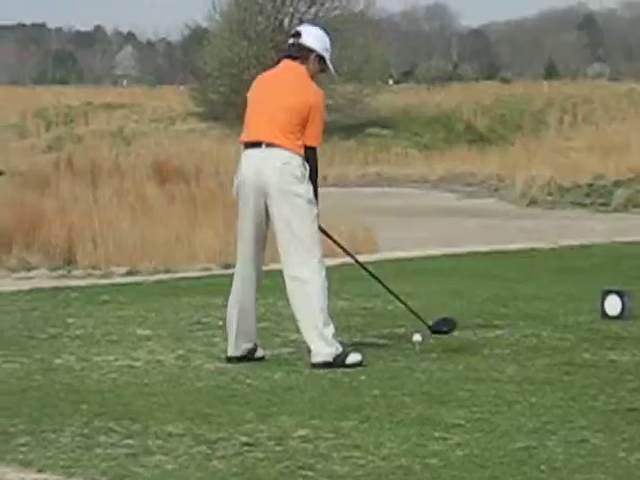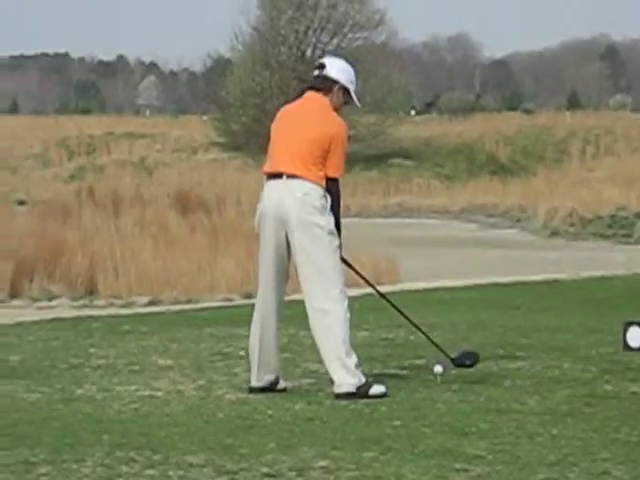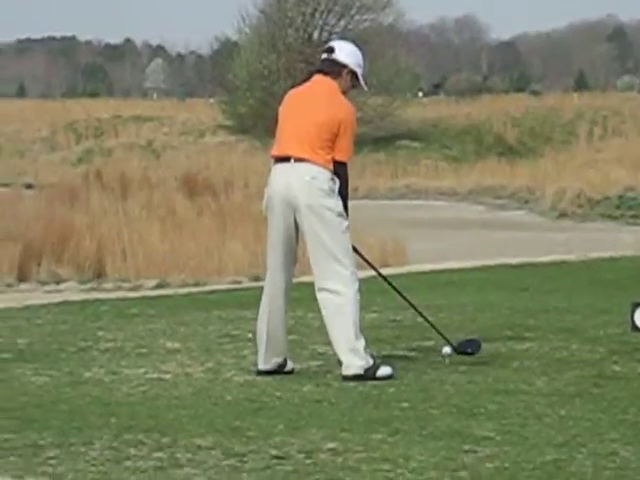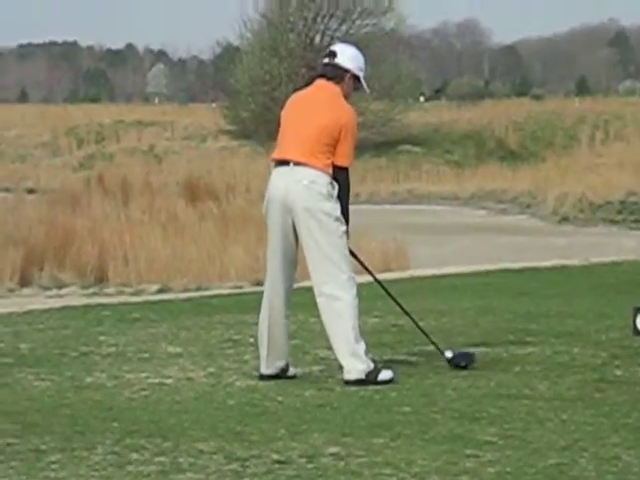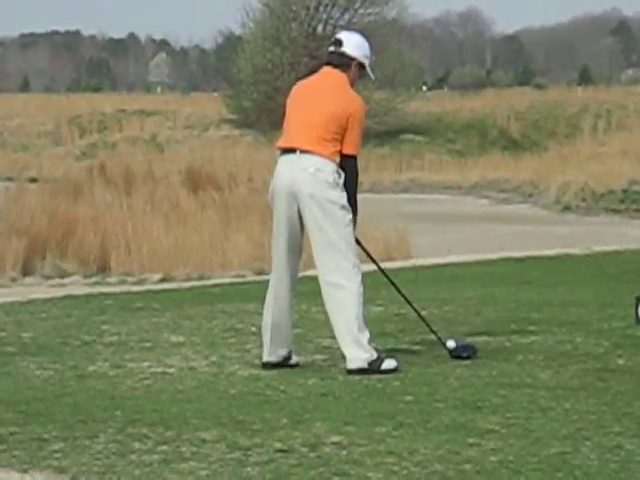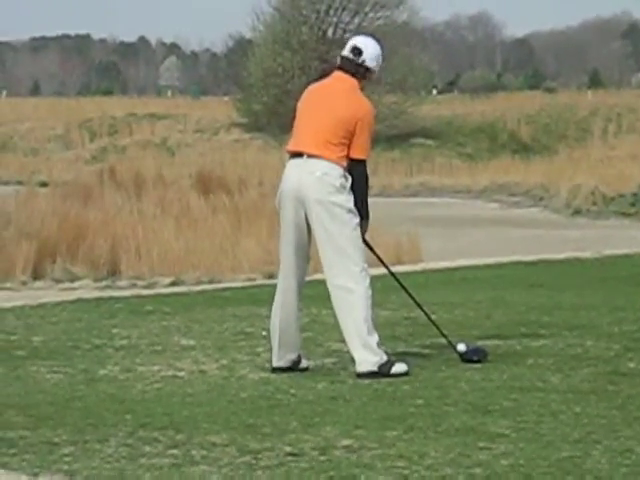
dt=0.4s
person 1, frame 1
left shoulder: (261, 81)
right shoulder: (312, 93)
right elbow: (310, 152)
right wrist: (313, 201)
left hip: (250, 164)
right hip: (284, 167)
left knee: (247, 261)
right knee: (305, 263)
left ankle: (240, 344)
right ankle: (324, 349)
person 1, frame 2
left shoulder: (285, 112)
right shoulder: (335, 124)
right elbow: (331, 184)
right wrist: (336, 234)
left hip: (272, 195)
right hip: (305, 198)
left knee: (268, 292)
right knee: (327, 295)
left ankle: (263, 375)
right ankle: (348, 380)
person 1, frame 3
left shoulder: (292, 95)
right shoulder: (343, 108)
right elbow: (340, 167)
right wrist: (343, 215)
left hip: (279, 179)
right hip: (313, 182)
left knee: (276, 275)
right knee: (338, 277)
left ankle: (270, 358)
right ankle: (356, 362)
person 1, frame 4
left shoulder: (295, 99)
right shoulder: (345, 113)
right elbow: (340, 173)
right wrist: (343, 222)
left hip: (279, 183)
right hip: (312, 186)
left knee: (277, 280)
right knee: (336, 281)
left ankle: (273, 362)
right ankle: (357, 367)
person 1, frame 5
left shoulder: (300, 87)
right shoulder: (352, 101)
right elbow: (349, 161)
right wrist: (352, 210)
left hip: (285, 170)
right hip: (318, 175)
left knee: (282, 268)
right knee: (341, 270)
left ankle: (275, 350)
right ankle: (359, 356)
person 1, frame 6
left shoulder: (312, 91)
right shoulder: (362, 106)
right elbow: (357, 166)
right wrist: (362, 215)
left hip: (293, 175)
right hip: (326, 179)
left knee: (290, 272)
right knee: (349, 273)
left ankle: (284, 355)
right ankle: (369, 359)
